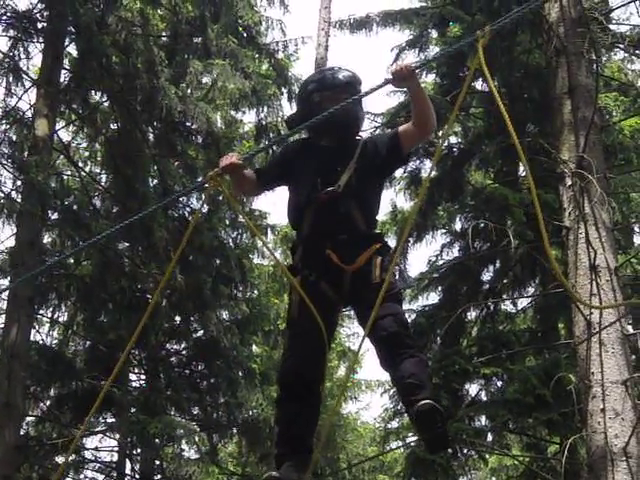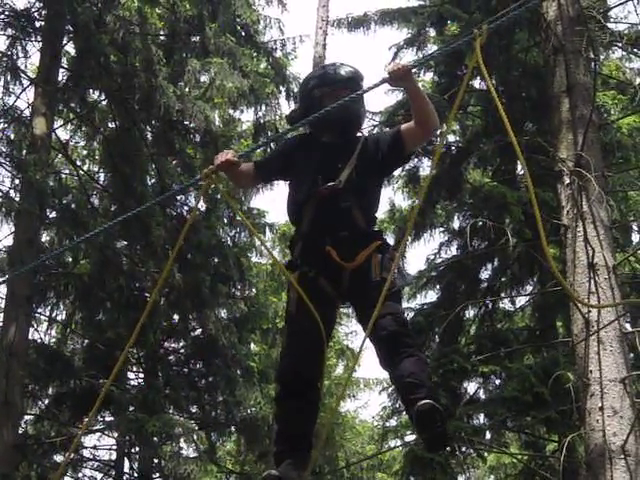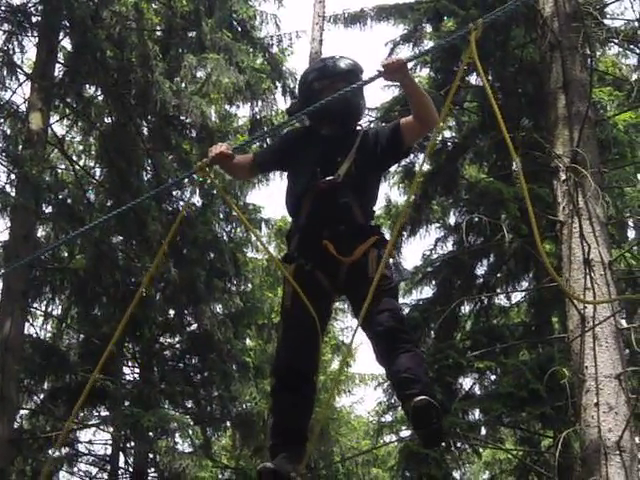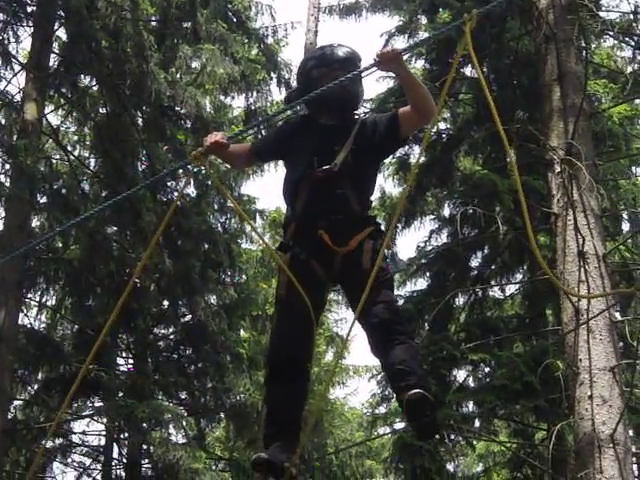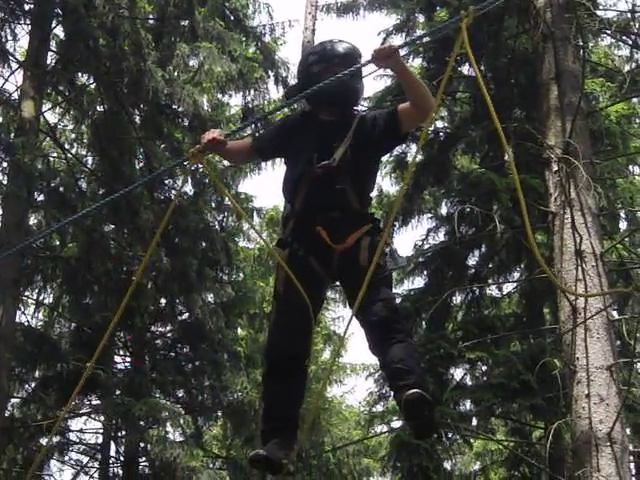
dt=0.3s
person 1, frame 1
left shoulder: (372, 149)
right shoulder: (298, 153)
left elbow: (424, 128)
right elbow: (252, 186)
left wrist: (413, 86)
right wrist: (236, 171)
left hip: (366, 262)
right hip: (314, 268)
left knee: (392, 333)
right knee: (300, 364)
person 1, frame 2
left shoulder: (372, 146)
right shoulder: (298, 149)
left elbow: (426, 127)
right elbow: (250, 177)
left wrist: (409, 86)
right wrist: (230, 167)
left hip: (365, 260)
right hip: (312, 266)
left knee: (391, 332)
right knee: (299, 361)
person 1, frame 3
left shoulder: (372, 141)
right shoulder: (298, 142)
left elbow: (426, 122)
right elbow: (248, 167)
left wrist: (405, 80)
right wrist: (226, 159)
left hip: (362, 254)
right hip: (309, 259)
left knee: (389, 328)
right knee: (295, 354)
person 1, frame 4
left shoulder: (370, 129)
right shoulder: (296, 131)
left elbow: (424, 112)
right elbow: (246, 155)
left wrist: (400, 70)
right wrist: (221, 148)
left hip: (358, 244)
right hip: (304, 248)
left knee: (384, 319)
right knee: (288, 345)
right ankle: (279, 443)
person 1, frame 5
left shoulder: (369, 126)
right shoulder: (297, 127)
left elbow: (423, 109)
right elbow: (247, 152)
left wrist: (397, 66)
right wrist: (219, 145)
left hip: (357, 241)
right hip: (303, 245)
left knee: (383, 317)
right knee: (286, 341)
right ankle: (277, 440)
